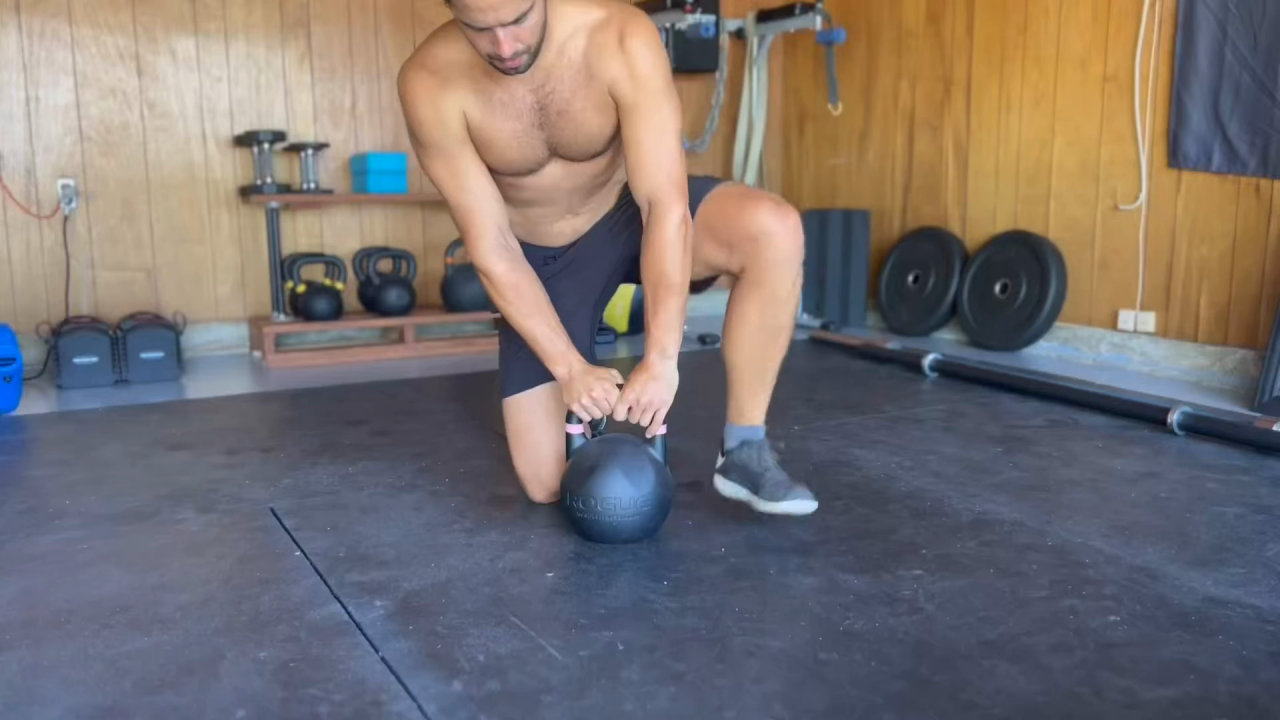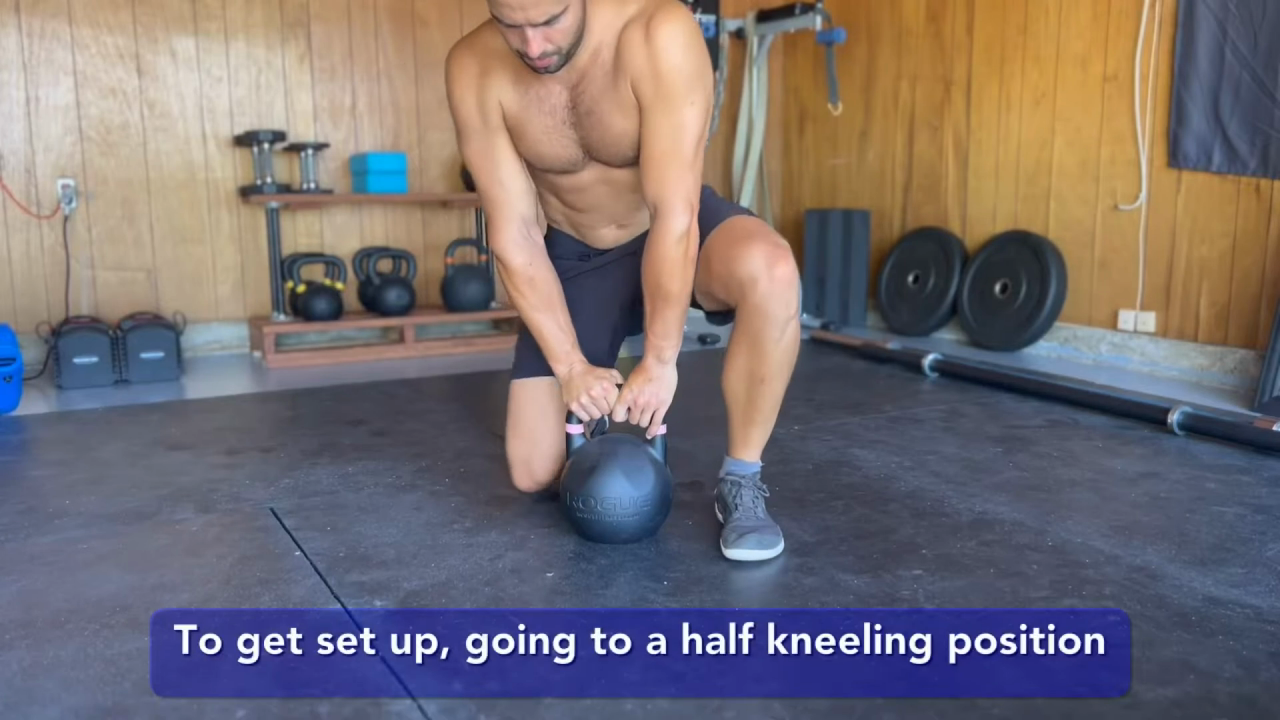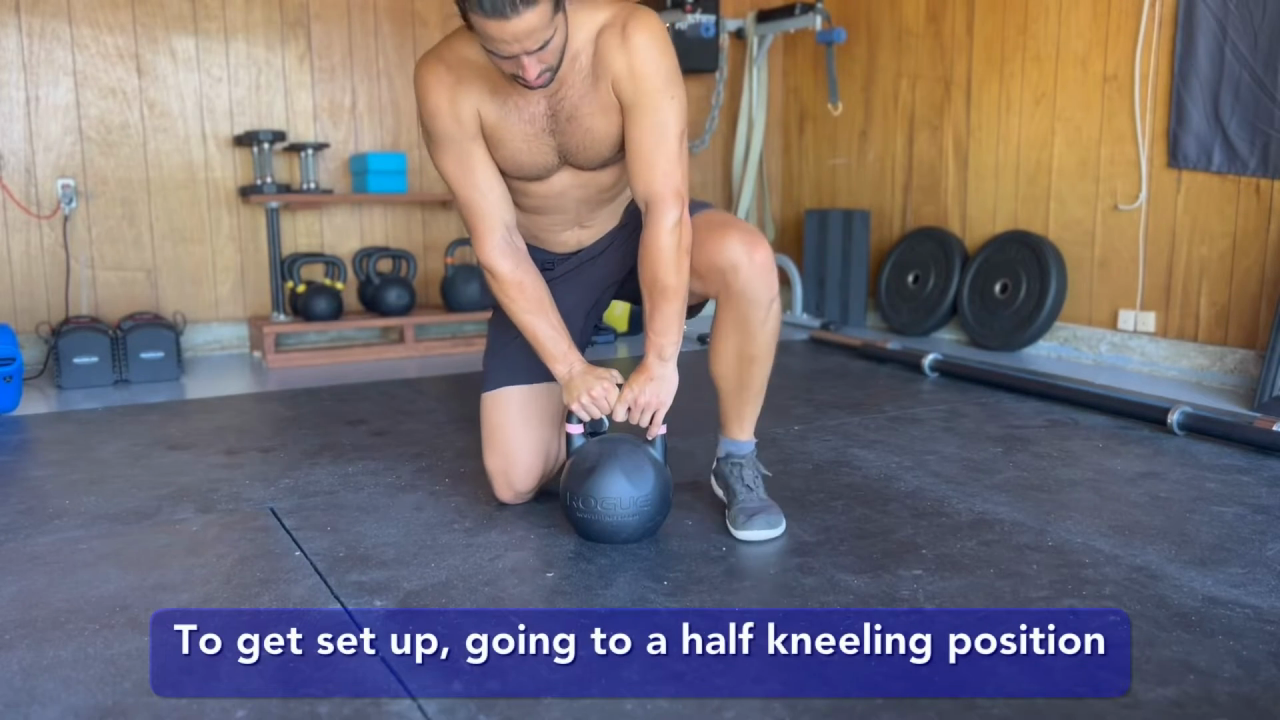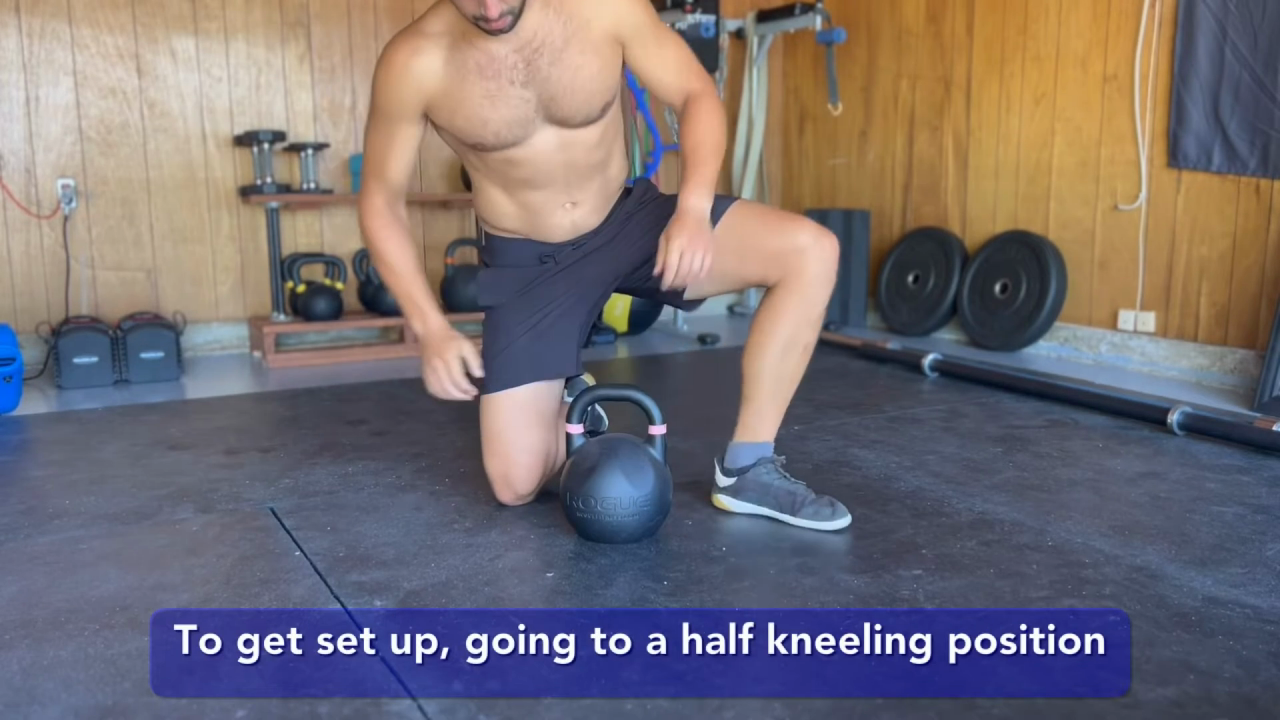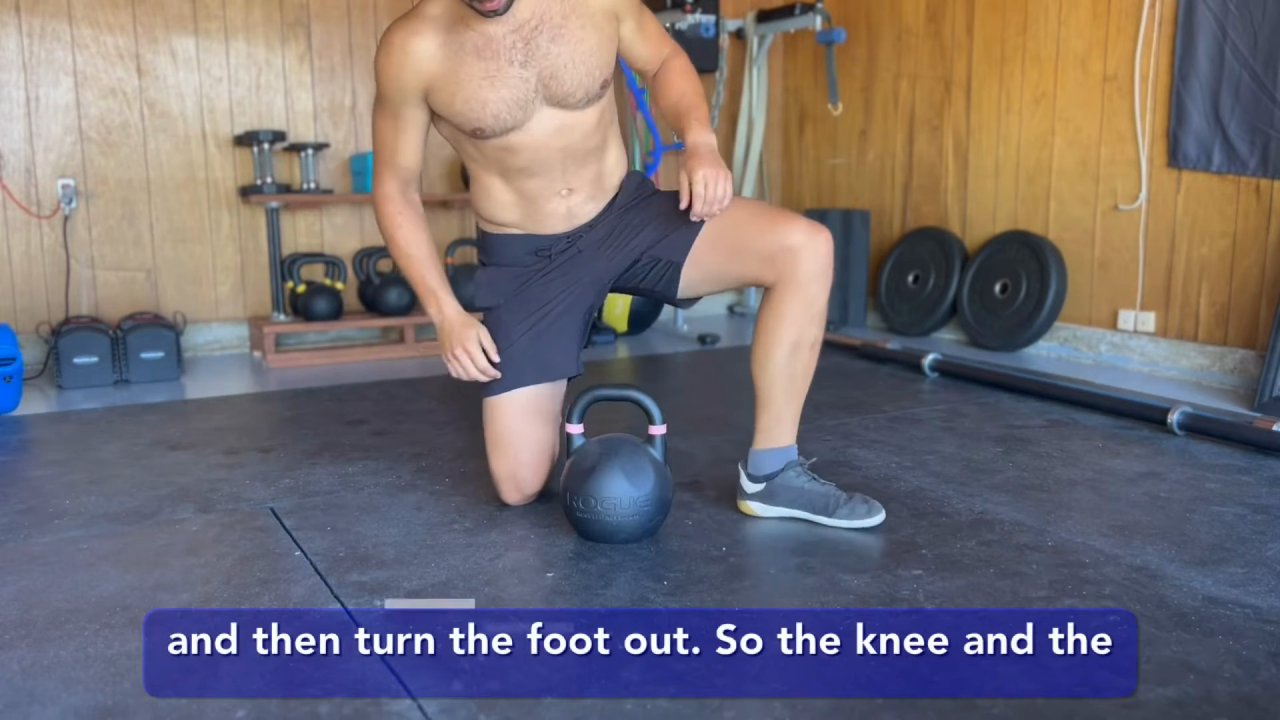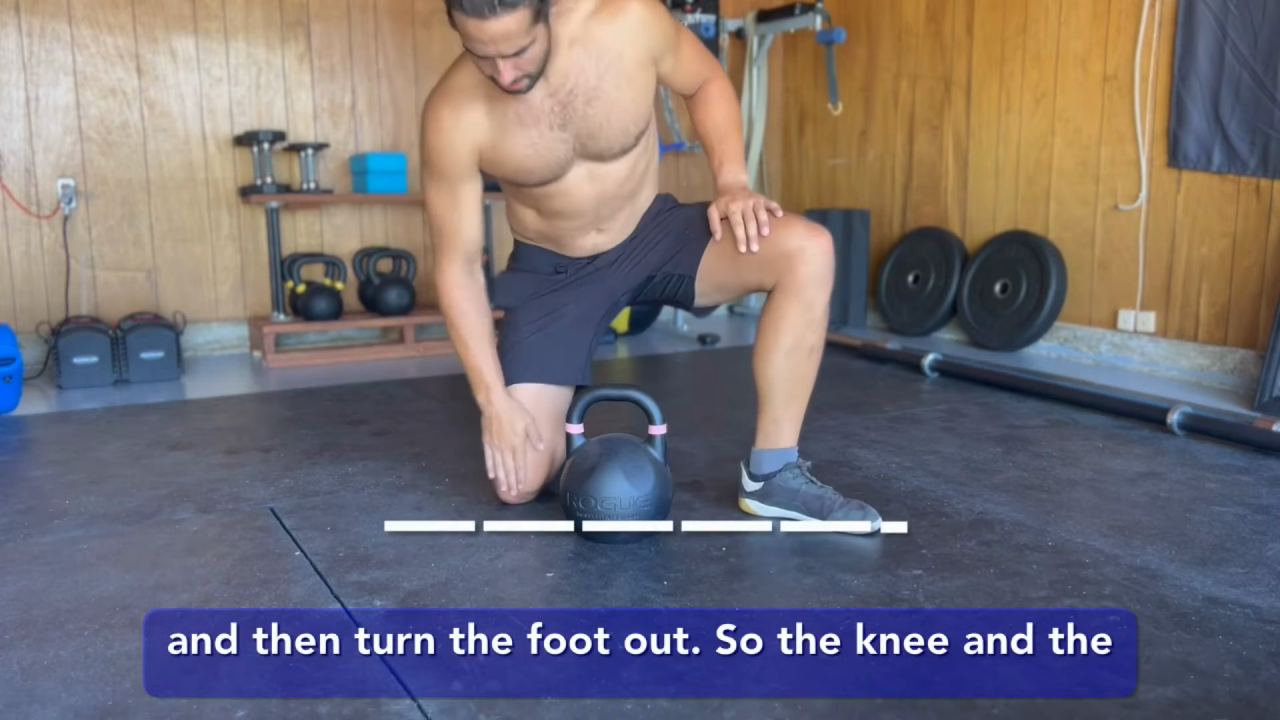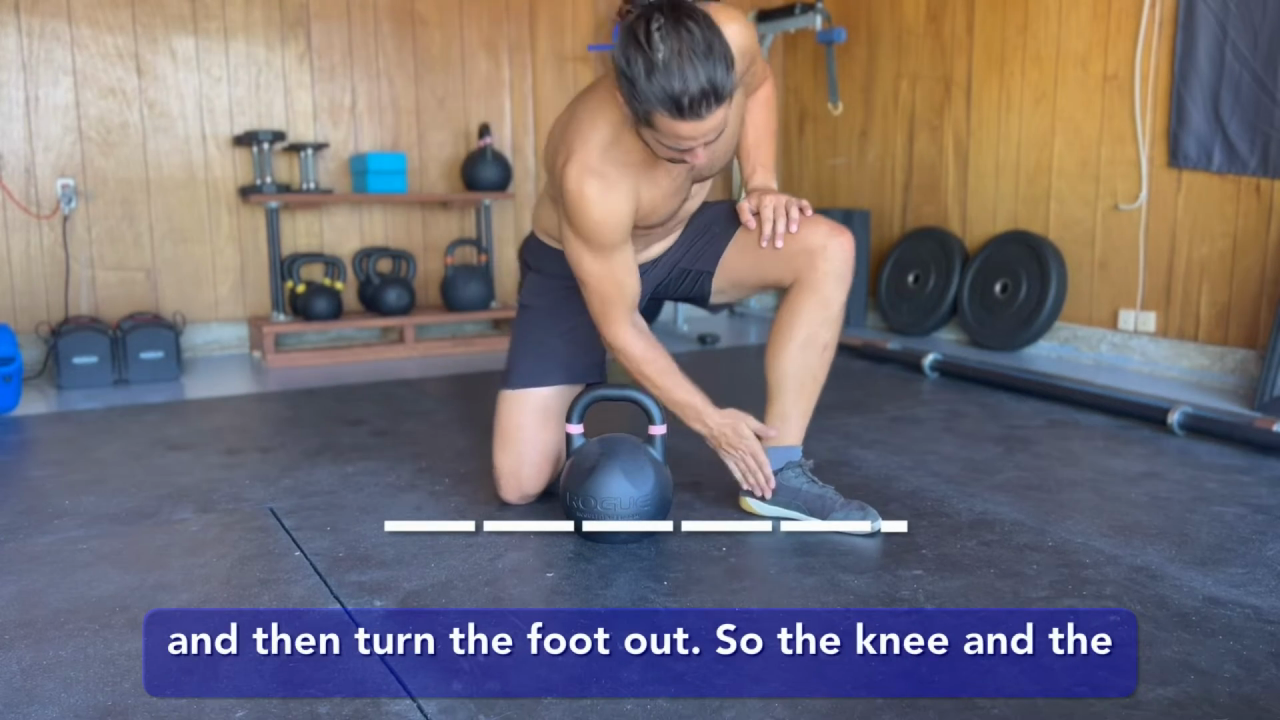
dt=0.7s
person 1, frame 1
right shoulder: (430, 82)
left elbow: (666, 207)
right elbow: (491, 248)
left wrist: (660, 359)
right wrist: (569, 369)
left hip: (629, 211)
right hip: (539, 259)
left knee: (774, 227)
right knee: (549, 484)
left ankle: (743, 447)
right ankle: (609, 413)
person 1, frame 2
right shoulder: (475, 70)
left elbow: (674, 213)
right elbow: (514, 236)
left wrist: (659, 360)
right wrist: (570, 366)
left hip: (677, 235)
right hip: (576, 256)
left knee: (770, 273)
right knee: (534, 472)
left ankle: (740, 480)
right ankle: (605, 427)
person 1, frame 3
right shoulder: (445, 79)
left elbow: (665, 207)
right elbow: (497, 245)
left wrist: (660, 360)
right wrist: (569, 369)
left hip: (638, 229)
right hip: (542, 264)
left knee: (747, 259)
right knee: (516, 483)
left ankle: (738, 459)
right ankle: (589, 416)
person 1, frame 4
right shoulder: (415, 62)
left elbow: (699, 96)
right elbow: (381, 200)
left wrist: (696, 206)
right wrist: (431, 329)
left hip: (630, 219)
right hip: (529, 264)
left knee: (811, 250)
right knee: (516, 485)
left ankle: (746, 466)
right ankle: (567, 402)
person 1, frame 5
right shoulder: (413, 47)
left elbow: (665, 60)
right elbow: (395, 190)
left wrist: (699, 140)
right wrist: (448, 315)
left hip: (627, 216)
right hip: (526, 262)
left knee: (804, 247)
right knee: (519, 487)
left ankle: (770, 473)
right ankle: (551, 410)
person 1, frame 6
right shoulder: (454, 113)
left elbow: (708, 83)
right elbow: (458, 268)
left wrist: (733, 182)
right wrist: (494, 401)
left hip: (653, 233)
right hip: (552, 273)
left knee: (806, 249)
right knee: (516, 483)
left ankle: (771, 474)
right ankle: (563, 419)
person 1, frame 7
right shoulder: (590, 174)
right elbow: (622, 329)
left wrist: (762, 184)
right wrist: (711, 423)
left hip: (683, 234)
right hip: (572, 271)
left knee: (828, 246)
right knee: (520, 485)
left ankle: (780, 470)
right ankle: (572, 416)
